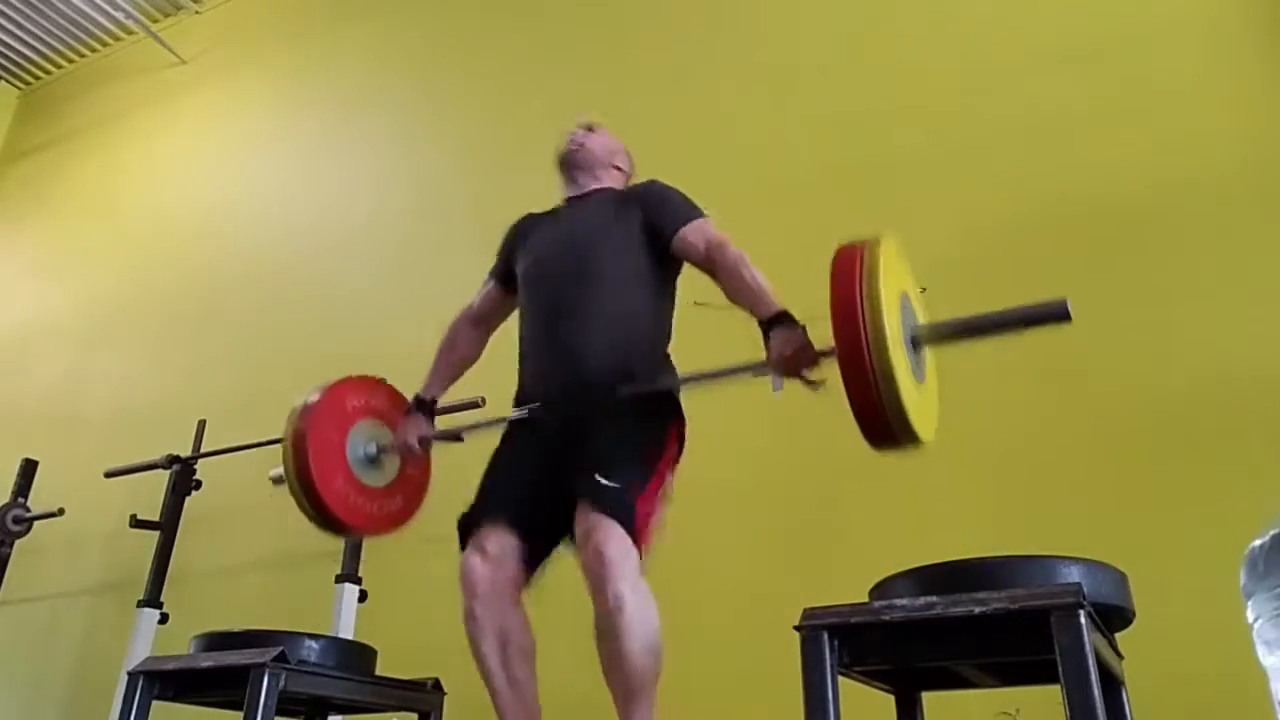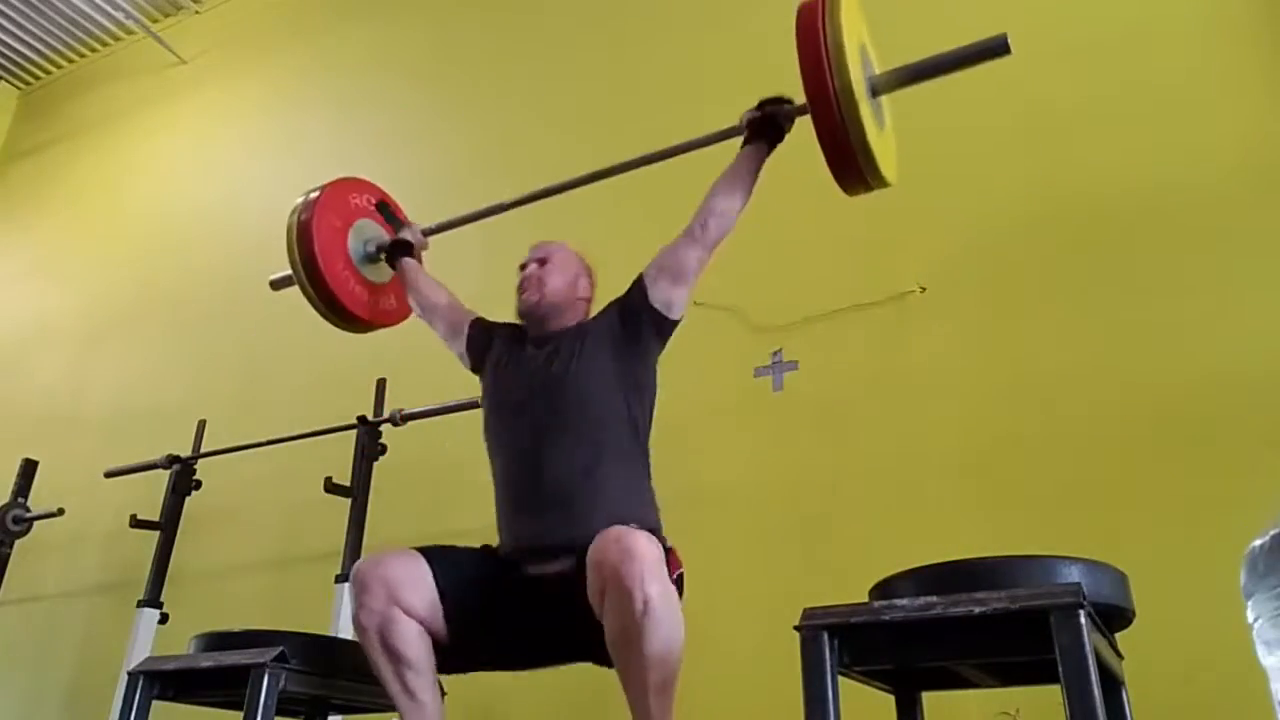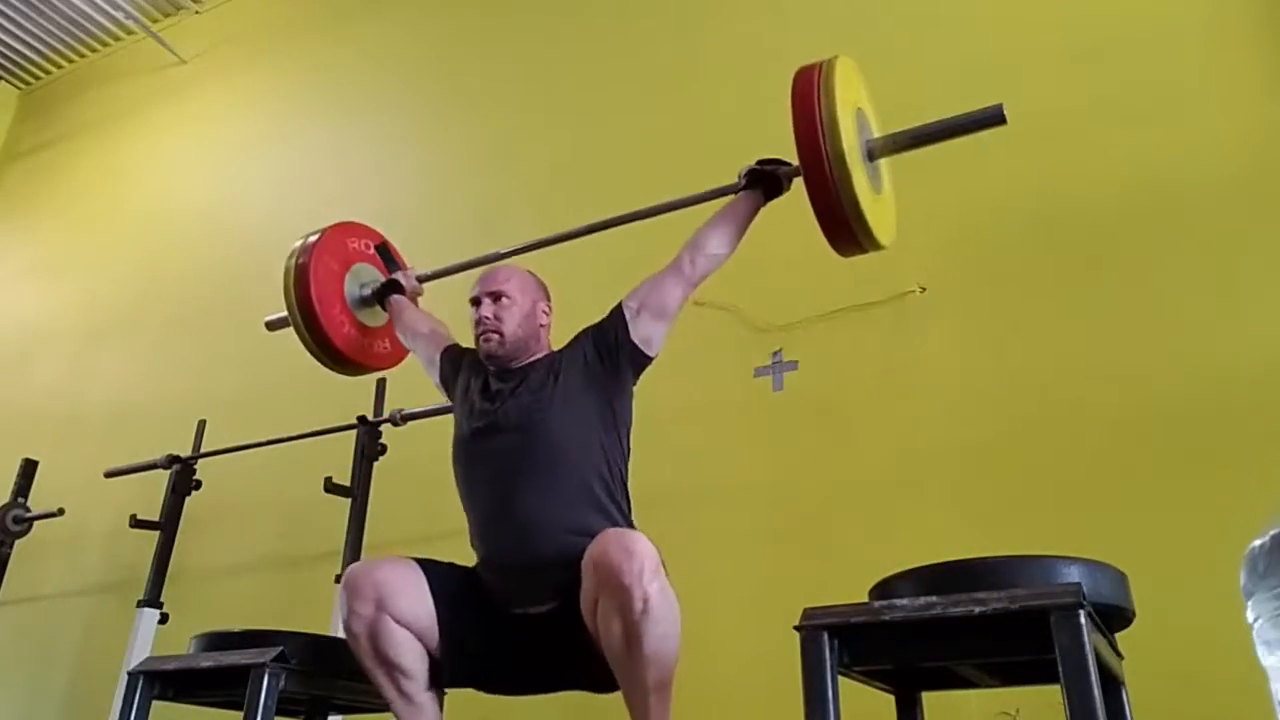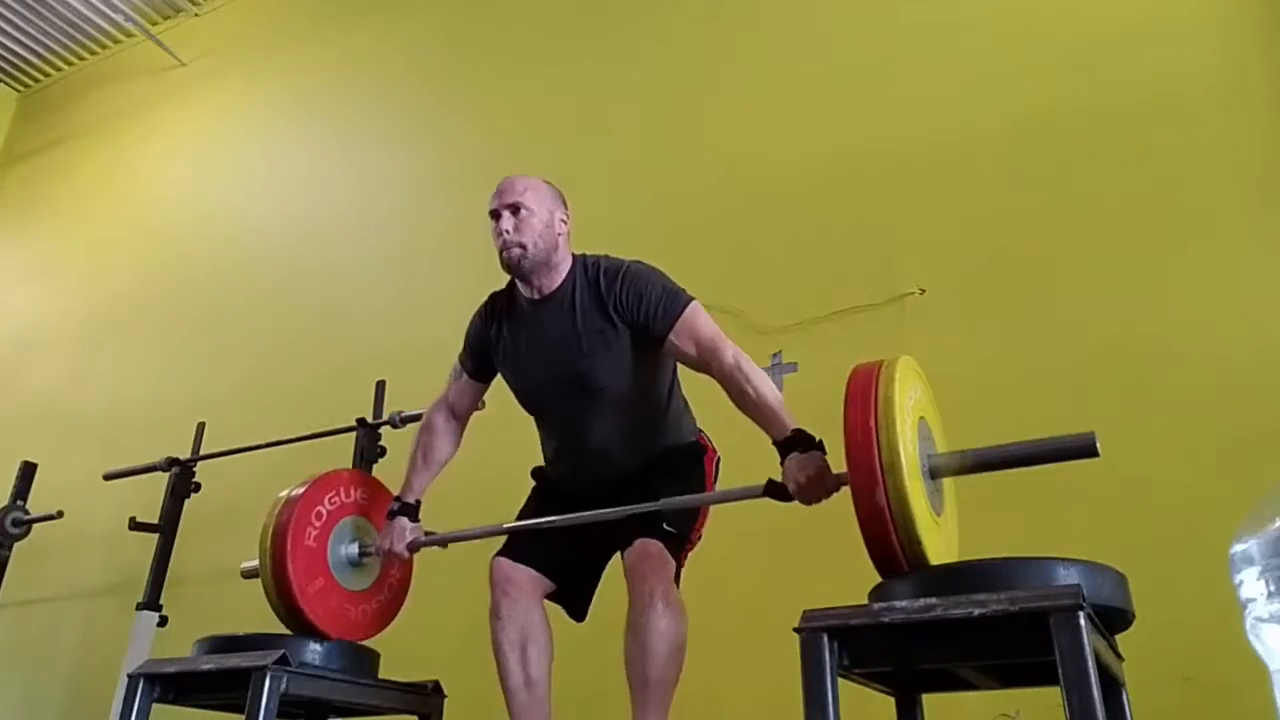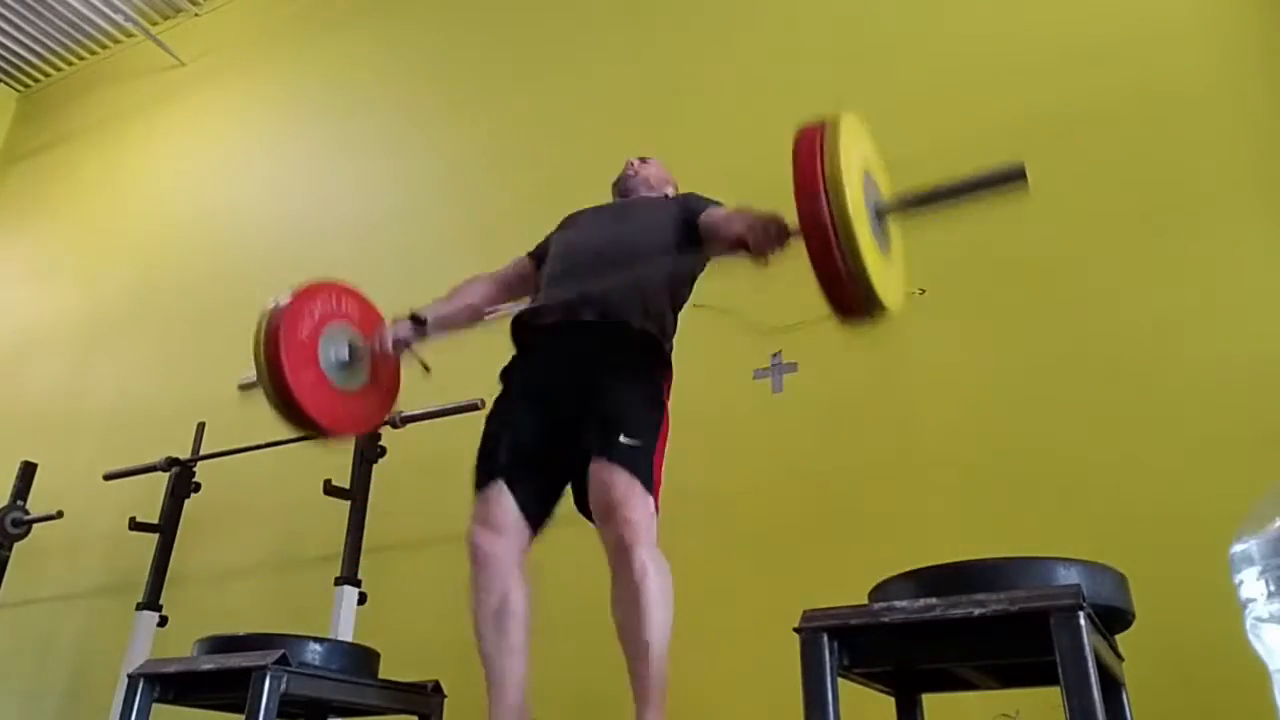
dt=0.5s
person 1, frame 1
left shoulder: (648, 204)
right shoulder: (528, 233)
left elbow: (717, 252)
right elbow: (475, 320)
left wrist: (776, 324)
right wrist: (424, 404)
left hip: (631, 408)
right hip: (542, 418)
left knee: (607, 555)
right knee: (485, 569)
person 1, frame 2
left shoulder: (621, 334)
right shoulder: (498, 349)
left elbow: (702, 235)
right elbow: (439, 311)
left wrist: (759, 144)
right wrist: (404, 258)
left hip: (609, 591)
right hip: (518, 585)
left knee: (624, 561)
right knee: (379, 582)
person 1, frame 3
left shoulder: (594, 363)
right shoulder: (467, 378)
left elbow: (685, 273)
right elbow: (422, 336)
left wrist: (756, 194)
left hip: (599, 615)
left knee: (625, 560)
right knee: (367, 587)
person 1, frame 4
left shoulder: (622, 285)
right shoulder: (493, 320)
left elbow: (721, 358)
right elbow: (448, 414)
left wrist: (794, 446)
right wrist: (405, 509)
left hip: (664, 467)
right hip: (573, 481)
left knee: (649, 570)
right knee: (510, 578)
person 1, frame 5
left shoulder: (682, 211)
right shoulder: (573, 228)
left elbow: (731, 227)
right elbow: (496, 285)
left wrist: (758, 226)
right wrist: (420, 321)
left hip: (622, 363)
right hip: (537, 367)
left knee: (626, 526)
right knee: (491, 536)
